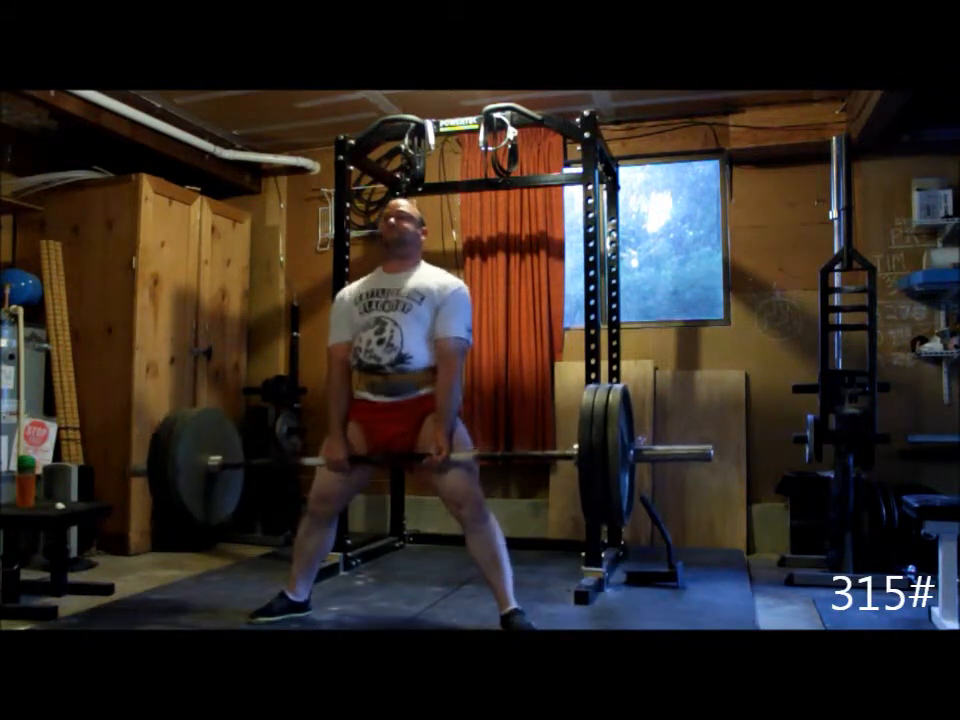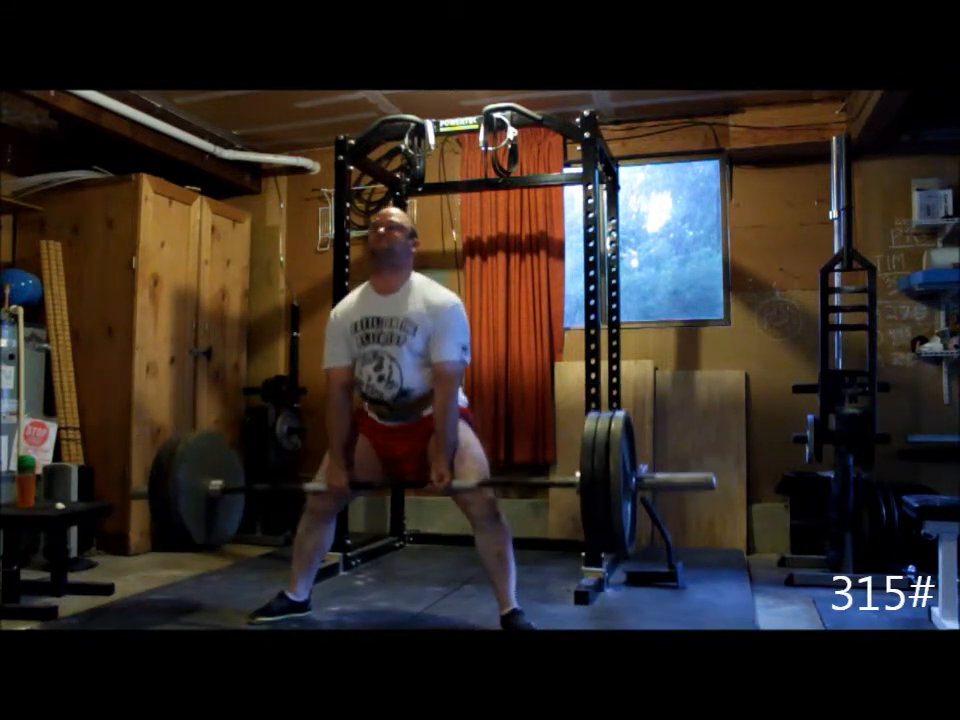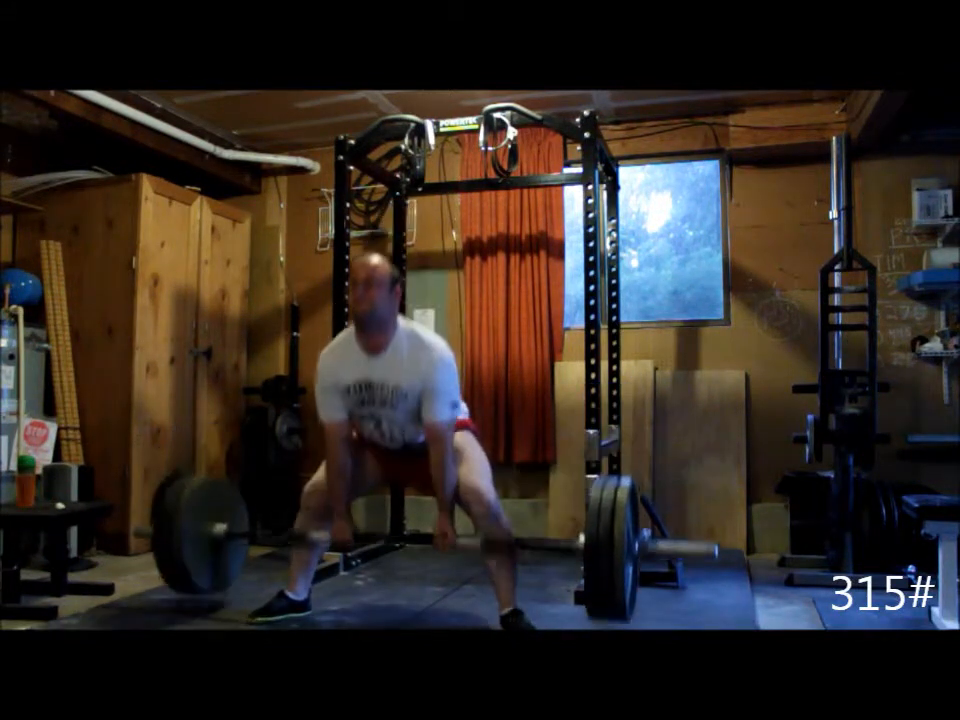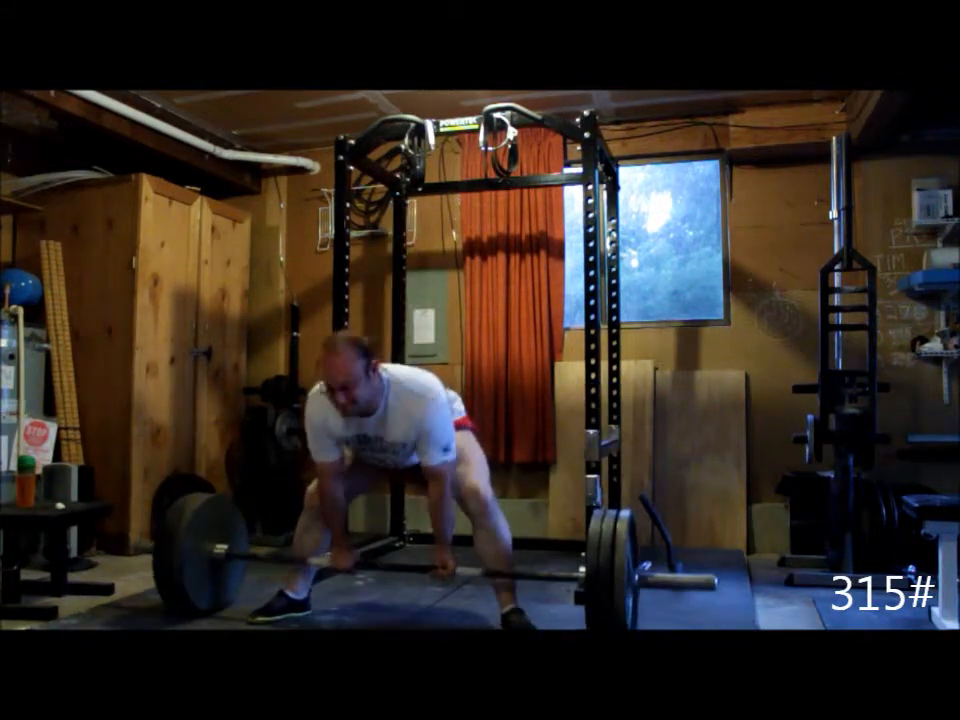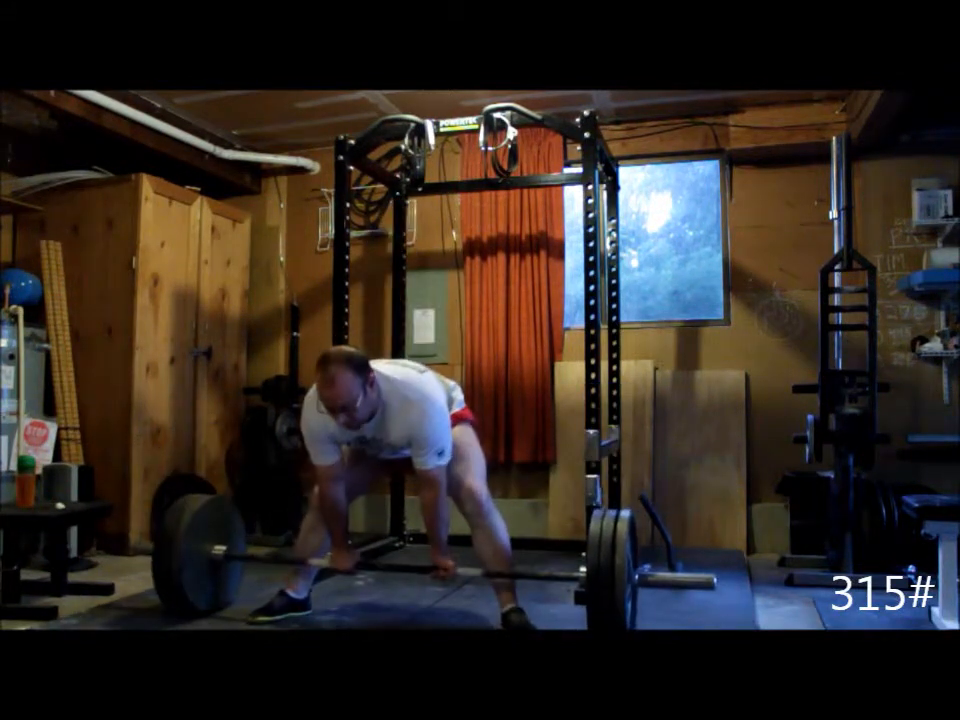
dt=0.3s
person 1, frame 1
left shoulder: (446, 287)
right shoulder: (351, 294)
left elbow: (451, 361)
right elbow: (339, 365)
left wrist: (443, 429)
right wrist: (335, 434)
left hip: (423, 409)
right hip: (365, 411)
left knee: (471, 508)
right knee: (320, 504)
left ankle: (510, 610)
right ankle: (295, 596)
person 1, frame 2
left shoulder: (440, 304)
right shoulder: (344, 313)
left elbow: (447, 384)
right elbow: (338, 390)
left wrist: (443, 457)
right wrist: (337, 462)
left hip: (434, 420)
right hip: (374, 423)
left knee: (483, 503)
right knee: (320, 499)
left ankle: (511, 611)
right ankle: (295, 596)
person 1, frame 3
left shoulder: (430, 354)
right shoulder: (332, 359)
left elbow: (439, 440)
right elbow: (338, 441)
left wrist: (444, 514)
right wrist: (340, 514)
left hip: (442, 436)
right hip: (375, 445)
left knee: (483, 502)
right knee: (315, 497)
left ankle: (510, 613)
right ankle: (295, 596)
person 1, frame 4
left shoulder: (423, 400)
right shoulder: (318, 407)
left elbow: (439, 482)
right elbow: (331, 480)
left wrist: (442, 547)
right wrist: (340, 545)
left hip: (445, 426)
left knee: (479, 497)
right knee: (316, 496)
left ankle: (510, 610)
right ankle: (295, 595)
person 1, frame 5
left shoulder: (422, 402)
right shoulder: (314, 410)
left elbow: (432, 486)
right elbow: (331, 483)
left wrist: (439, 550)
right wrist: (340, 547)
left hip: (446, 416)
left knee: (475, 497)
right knee: (320, 496)
left ankle: (511, 609)
right ankle: (295, 595)
